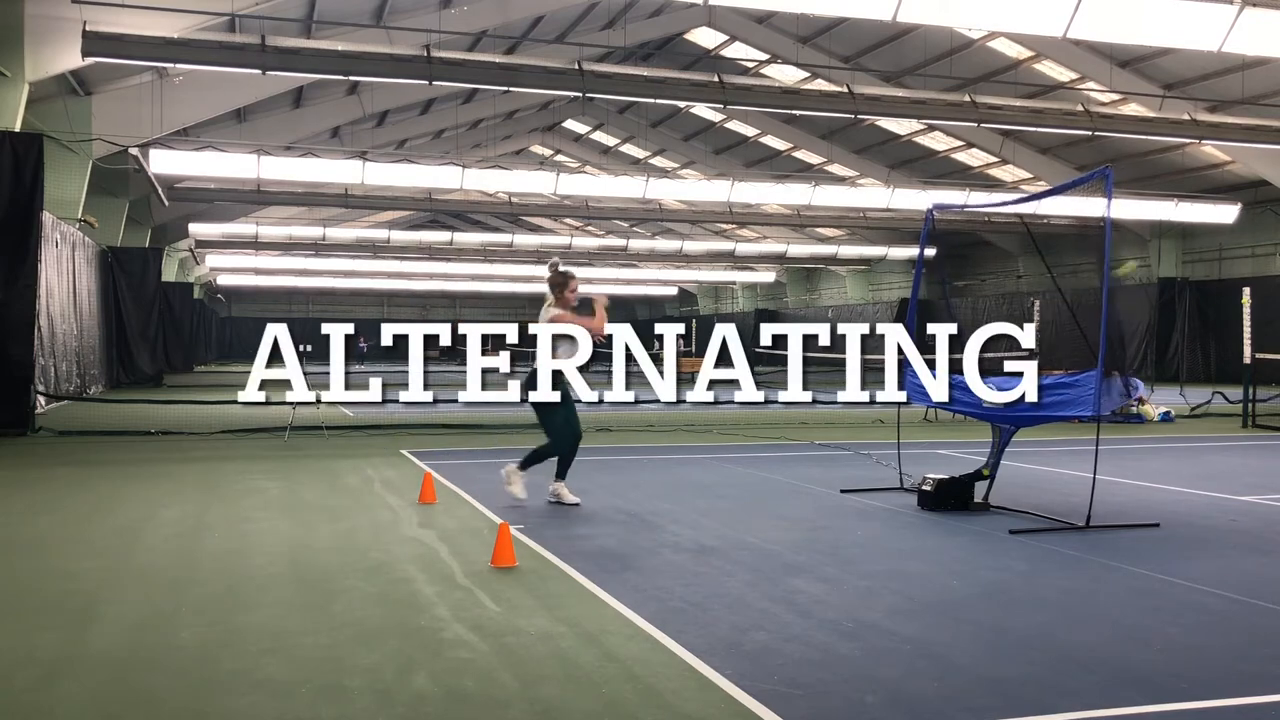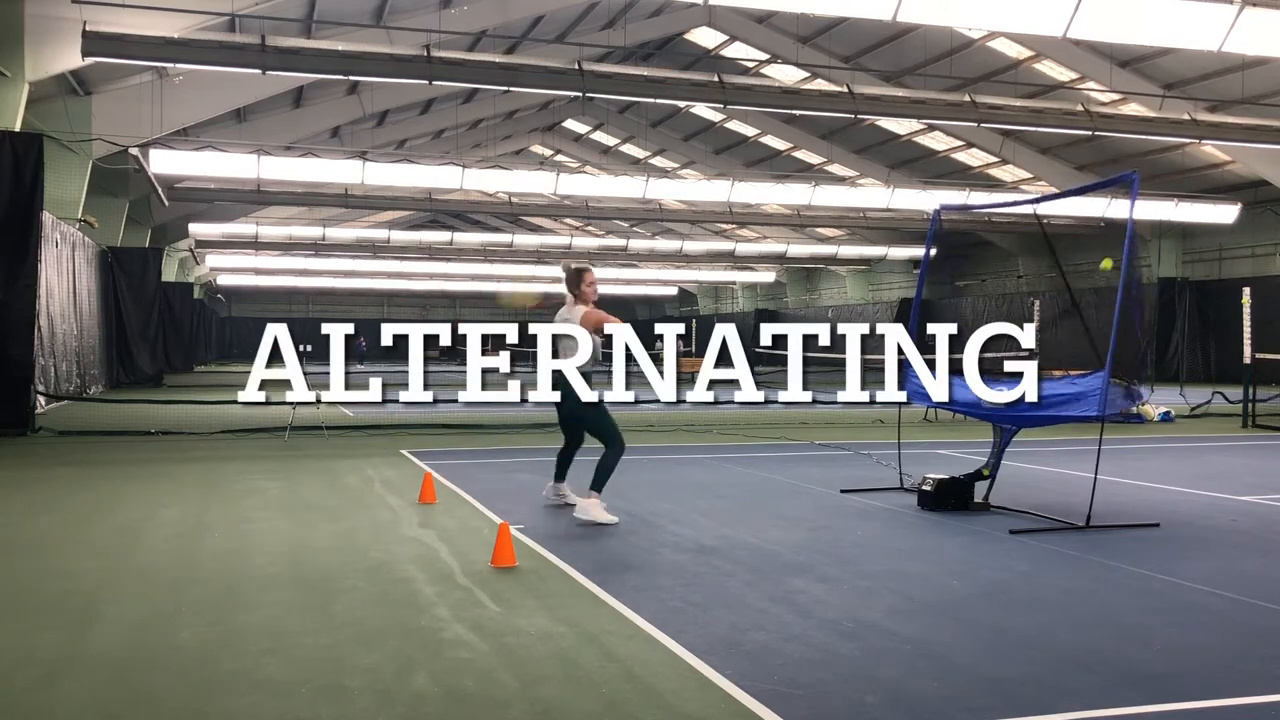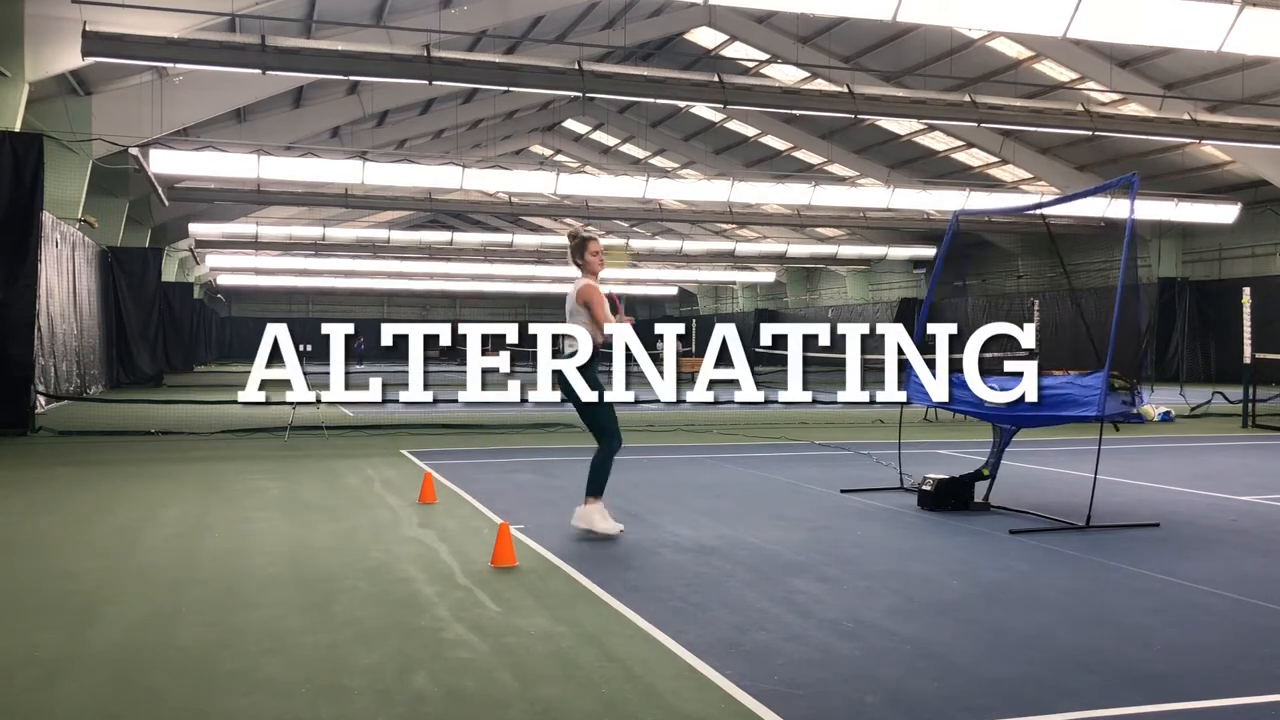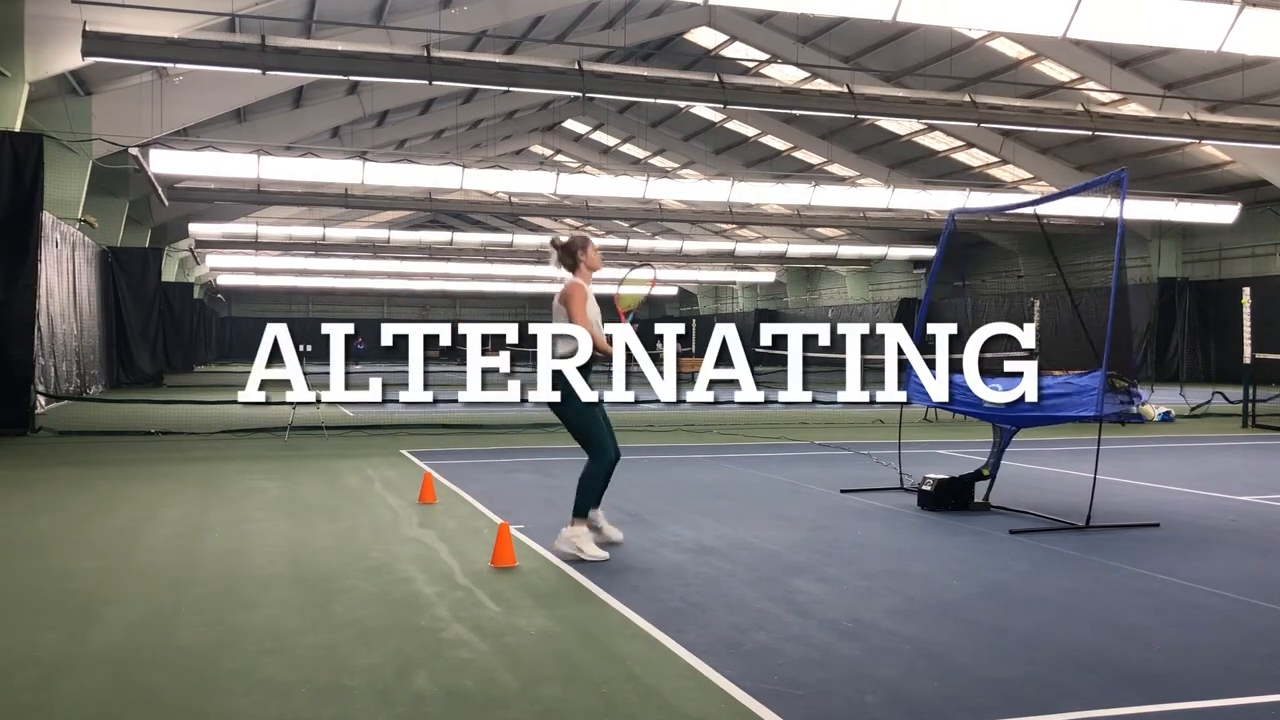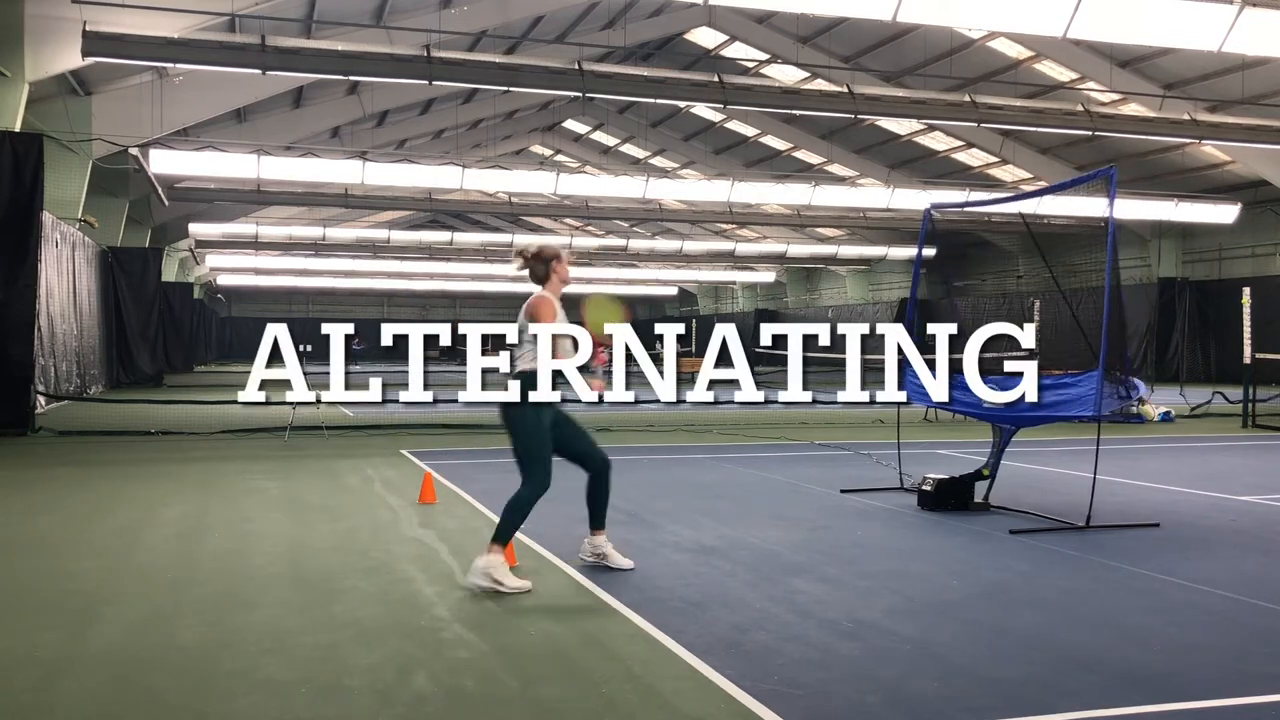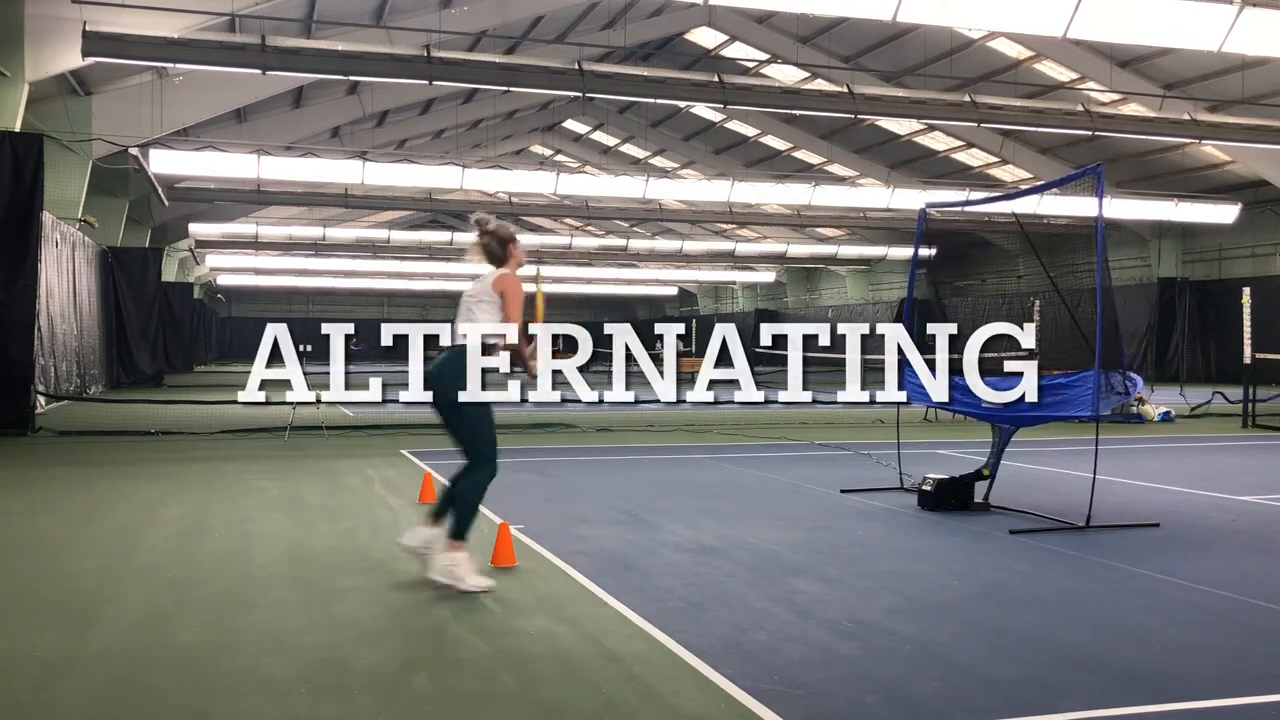
dt=0.3s
person 1, frame 1
left shoulder: (553, 307)
right shoulder: (558, 316)
right elbow: (599, 328)
left wrist: (590, 332)
right wrist: (601, 306)
left hip: (555, 380)
left knee: (573, 436)
right knee: (560, 443)
left ankle: (558, 487)
right ankle: (515, 470)
person 1, frame 2
left shoulder: (563, 314)
right shoulder: (591, 315)
right elbow: (621, 326)
left wrist: (597, 337)
left hip: (562, 384)
right hip: (577, 388)
left knee: (574, 440)
right knee: (615, 444)
left ankle: (557, 487)
right ankle: (590, 503)
person 1, frame 3
left shoulder: (583, 288)
right shoulder: (589, 288)
right elbow: (607, 332)
left wrist: (616, 323)
right wrist: (621, 325)
left hip: (582, 371)
right hip: (582, 372)
left knee: (610, 441)
right knee: (610, 442)
left ankle: (591, 507)
right ankle: (591, 509)
person 1, frame 4
left shoulder: (581, 290)
right shoulder: (575, 288)
right elbow: (587, 340)
left wrist: (614, 339)
right wrist: (616, 352)
left hip: (576, 381)
right hip: (566, 382)
left knee: (610, 453)
right knee: (602, 454)
left ankle: (591, 516)
right ankle: (575, 531)
person 1, frame 5
left shoulder: (548, 303)
right shoulder: (545, 302)
right elbow: (558, 358)
right wrist: (589, 372)
left hip: (541, 402)
right hip: (525, 400)
left knee: (598, 463)
right knee: (538, 479)
left ankle: (596, 544)
right ankle: (490, 562)
person 1, frame 6
left shoulder: (480, 284)
right shoulder: (509, 280)
right elbow: (513, 337)
left wrist: (519, 354)
right wrist: (528, 362)
left hip: (445, 372)
right hip: (461, 374)
left knee: (479, 460)
right knee: (485, 465)
left ankle: (427, 531)
right ankle: (452, 557)
